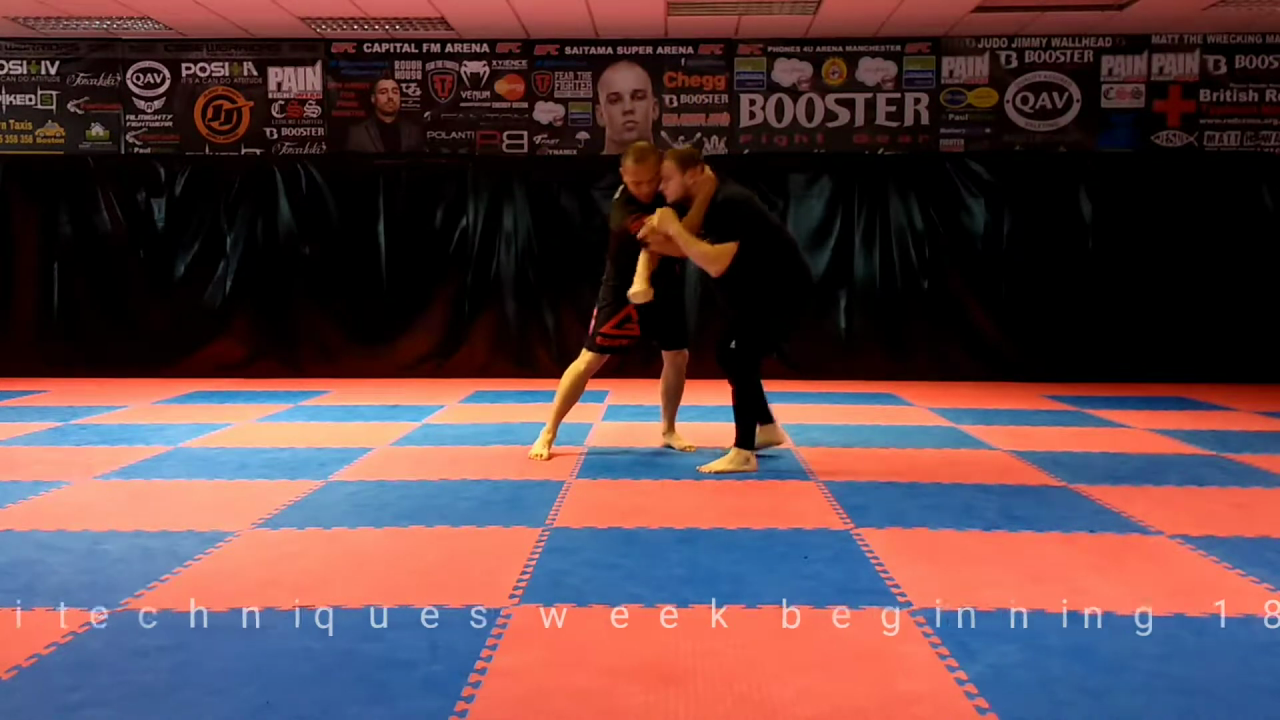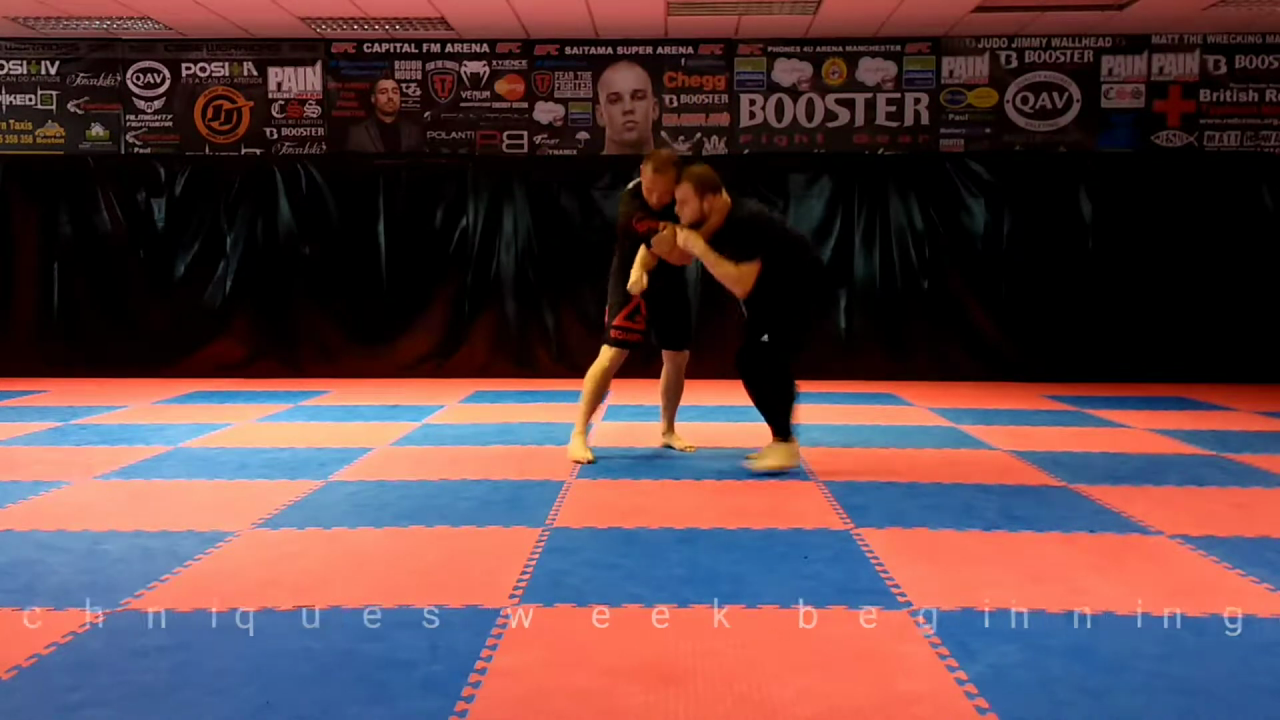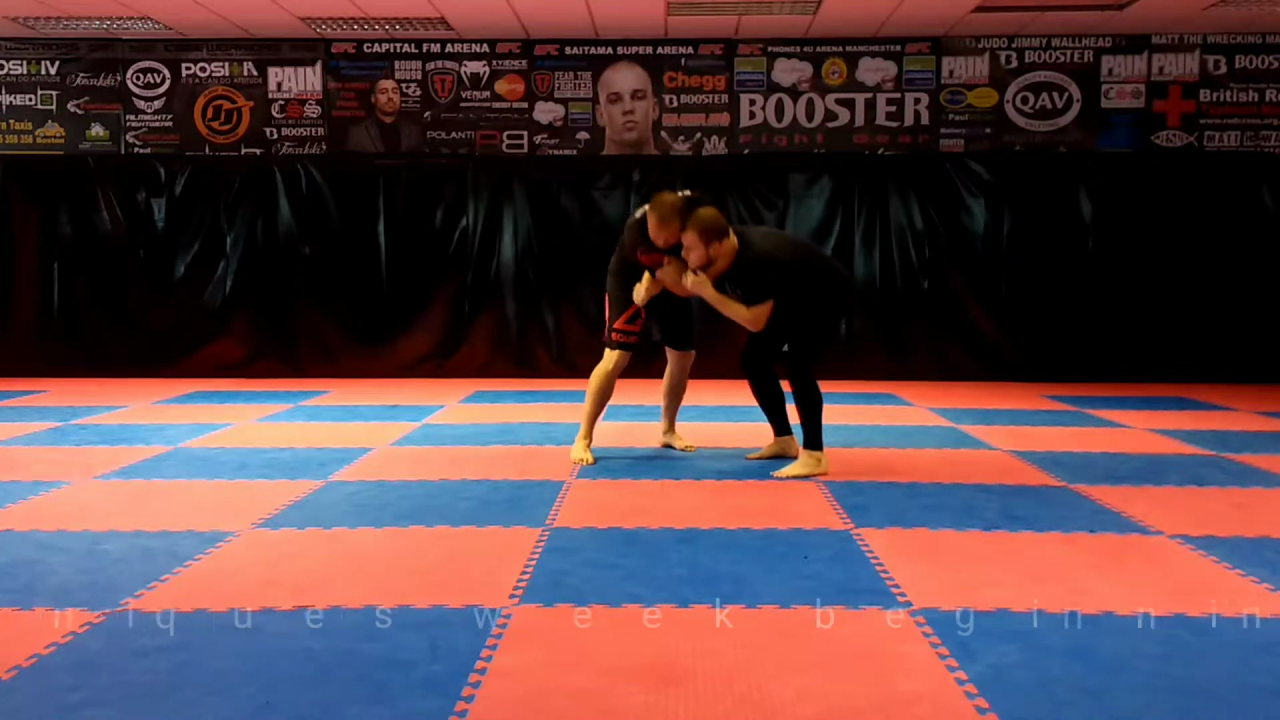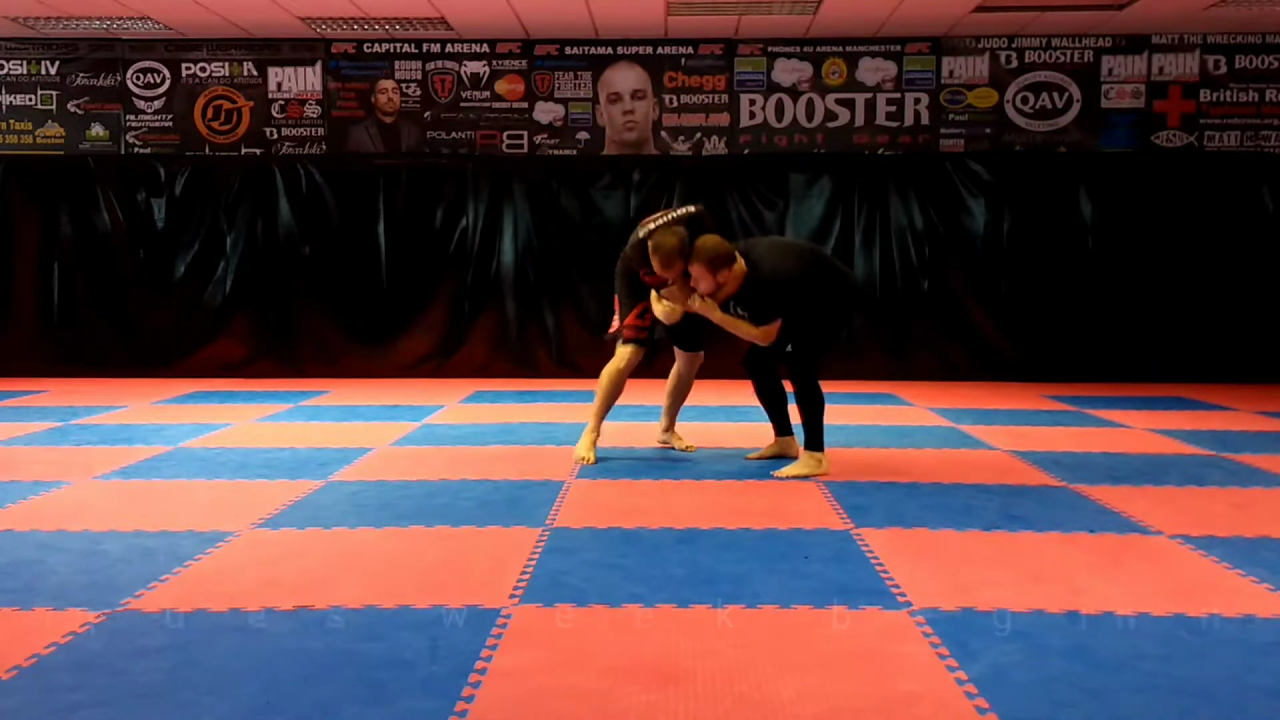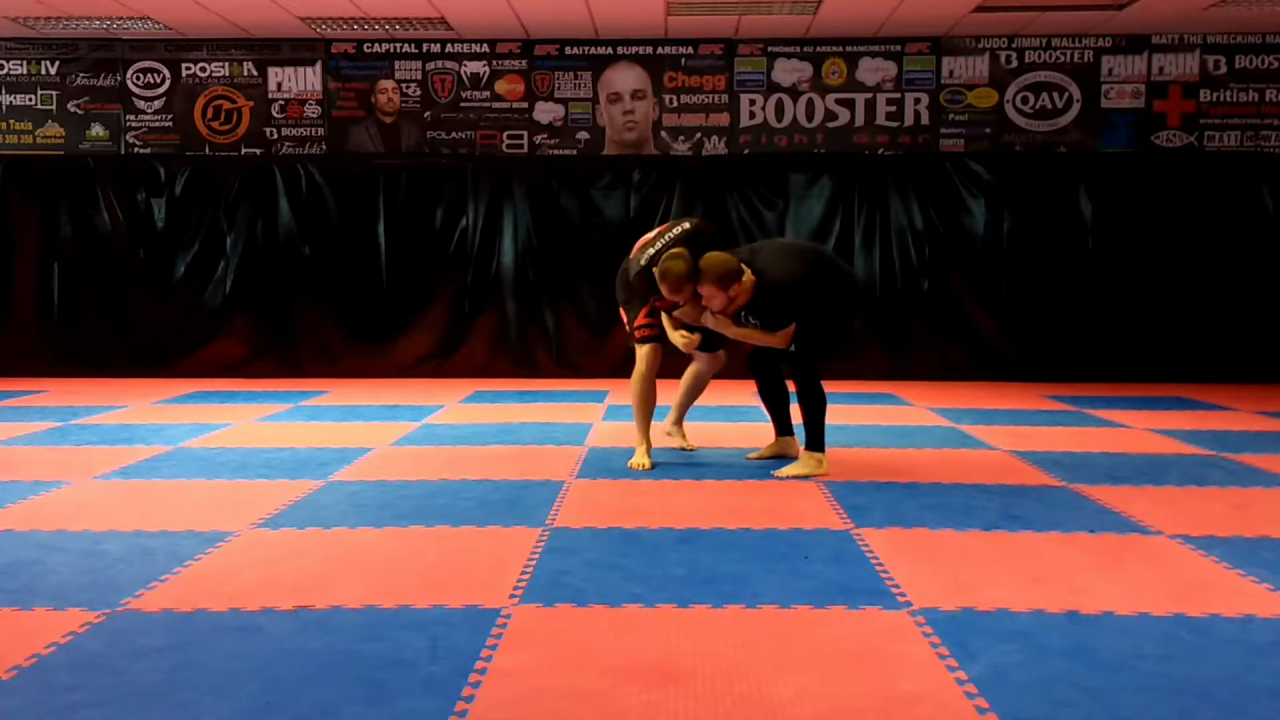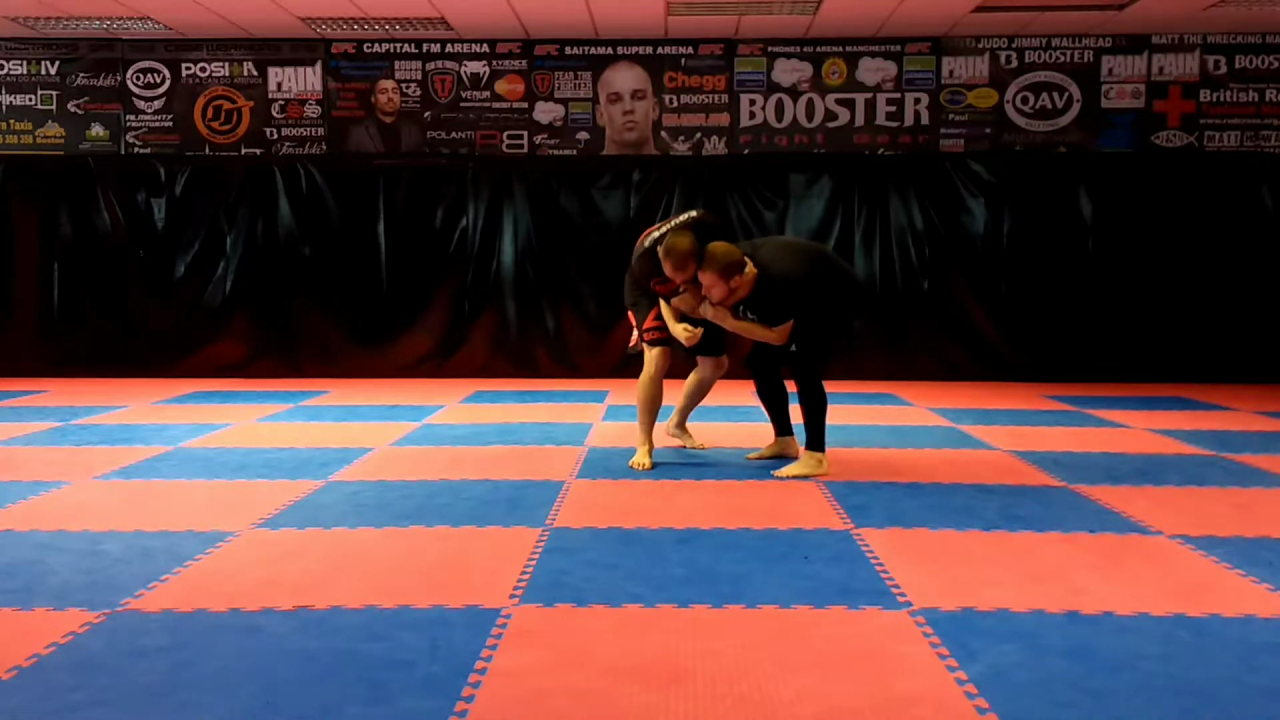
dt=0.2s
person 1, frame 1
right shoulder: (625, 210)
right wrist: (703, 196)
left hip: (665, 283)
right hip: (623, 288)
left knee: (677, 358)
right knee: (590, 360)
left ankle: (669, 431)
right ankle: (548, 433)
person 1, frame 2
right shoulder: (633, 207)
right elbow: (676, 255)
left hip: (669, 281)
right hip: (631, 282)
left knee: (677, 358)
right knee: (612, 355)
left ankle: (668, 430)
right ankle: (579, 433)
person 1, frame 3
left shoulder: (694, 207)
right shoulder: (636, 234)
right elbow: (682, 287)
left hip: (667, 284)
right hip: (628, 281)
left knee: (683, 356)
right knee: (616, 359)
left ankle: (668, 430)
right ankle: (583, 439)
person 1, frame 4
left shoulder: (696, 223)
right shoulder: (638, 253)
right elbow: (684, 301)
left hip: (675, 292)
right hip: (636, 284)
left knee: (692, 357)
right knee: (627, 357)
left ankle: (666, 429)
right ankle: (590, 434)
person 1, frame 5
left shoulder: (699, 236)
right shoulder: (641, 278)
right elbow: (698, 317)
right hip: (639, 294)
left knee: (713, 358)
right knee: (648, 355)
left ankle: (675, 422)
right ankle: (643, 444)
person 1, frame 6
left shoulder: (700, 226)
right shoulder: (646, 259)
right elbow: (695, 308)
left hip: (691, 294)
right hip: (647, 293)
left knee: (715, 366)
right knee: (658, 360)
left ankle: (677, 424)
right ankle: (644, 444)
person 2, frame 1
left shoulder: (729, 202)
right shoulder: (703, 203)
left elbow: (716, 264)
left wrist: (674, 228)
right wrist: (661, 227)
left hip: (780, 289)
right hip: (755, 289)
left knee: (739, 362)
right knee: (730, 356)
left ankle: (743, 453)
right ankle: (766, 427)
person 2, frame 2
left shoulder: (746, 222)
right shoulder: (712, 223)
left elbow: (742, 285)
left wrist: (700, 247)
left hip: (798, 290)
right hip: (768, 295)
left knee: (771, 360)
right knee: (748, 363)
left ankle: (785, 447)
right ankle: (782, 441)
person 2, frame 3
left shoulder: (757, 262)
right shoulder: (725, 254)
left elbow: (756, 322)
left wrist: (708, 292)
left hip: (824, 296)
right hip: (790, 299)
left knee: (796, 364)
right knee: (754, 360)
left ankle: (814, 454)
right ankle: (784, 440)
person 2, frame 4
left shoulder: (766, 282)
right shoulder: (730, 260)
left elbow: (765, 337)
left wrist: (714, 314)
left hip: (829, 296)
right hip: (798, 299)
left knee: (798, 363)
right knee: (757, 362)
left ankle: (815, 456)
right ankle: (785, 440)
person 2, frame 5
left shoulder: (775, 291)
right shoulder: (732, 266)
left elbow: (781, 340)
left wrist: (728, 329)
left hip: (832, 295)
right hip: (804, 295)
left knee: (801, 363)
right knee: (760, 361)
left ankle: (815, 456)
right ankle: (785, 440)
person 2, frame 6
left shoulder: (777, 285)
right shoulder: (736, 260)
left elbow: (779, 336)
left wrist: (727, 321)
left hip: (833, 298)
right hip: (803, 298)
left knee: (802, 364)
right knee: (759, 361)
left ankle: (815, 456)
right ankle: (785, 440)
